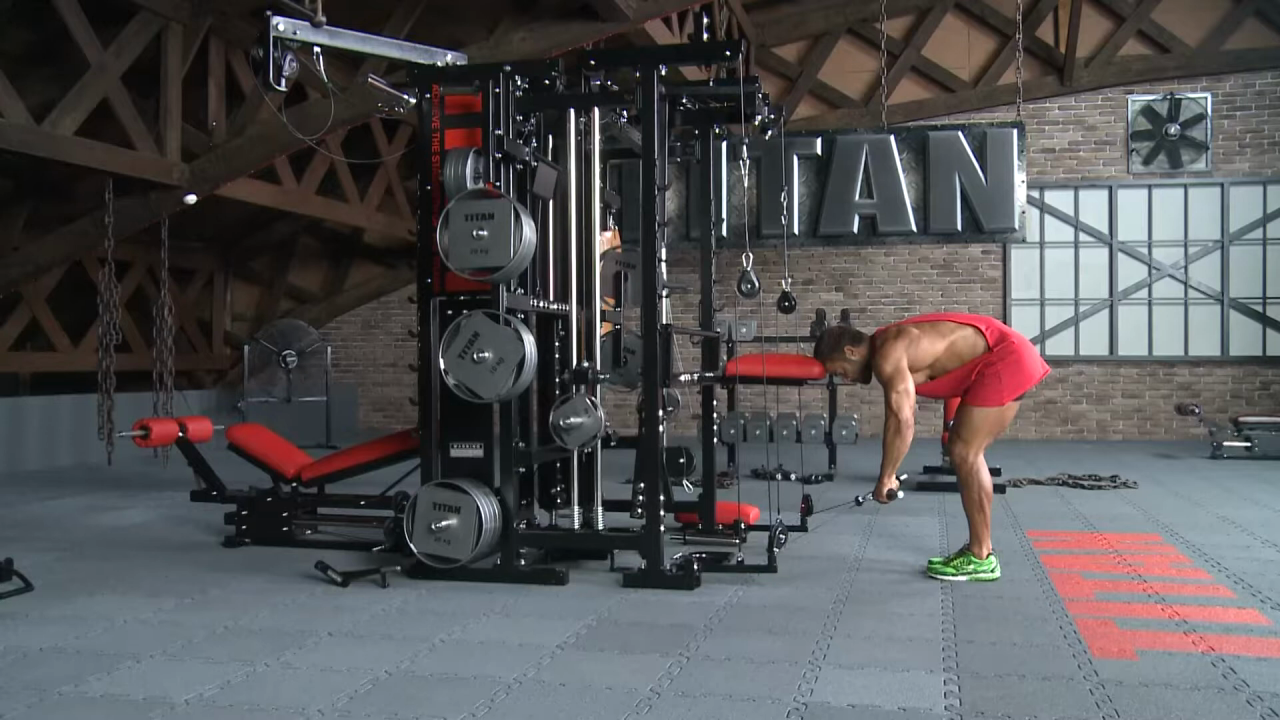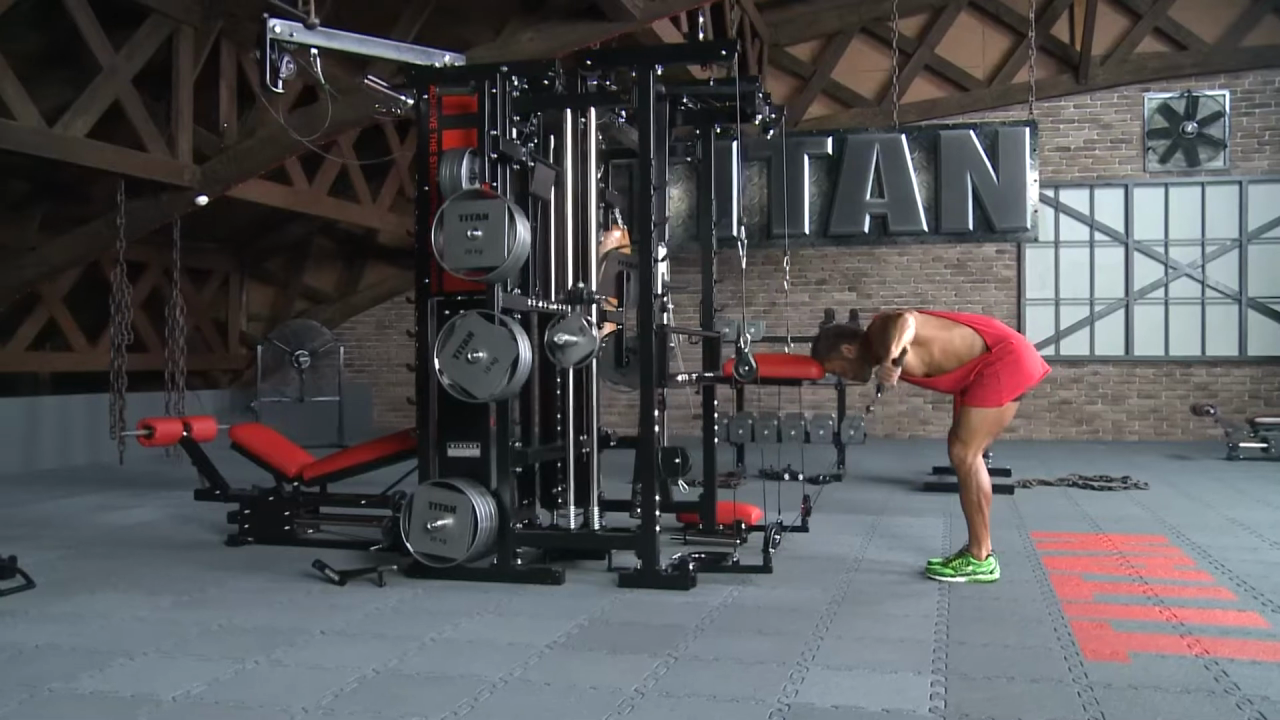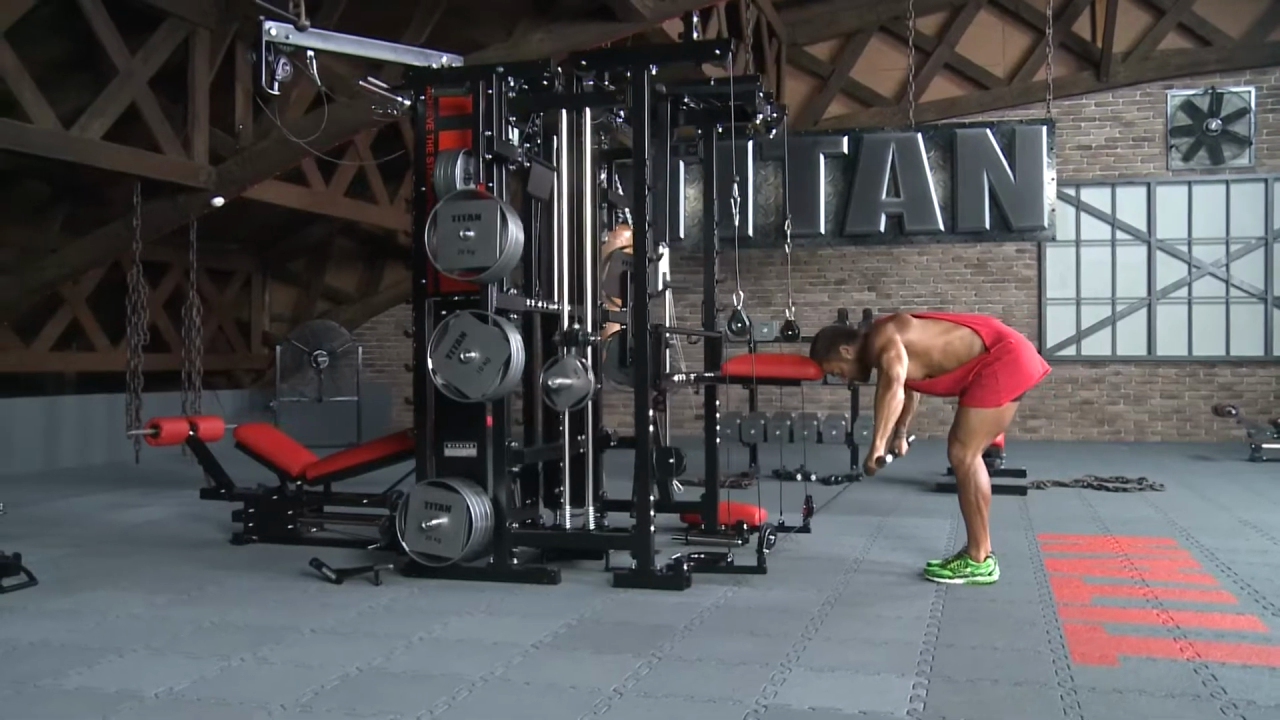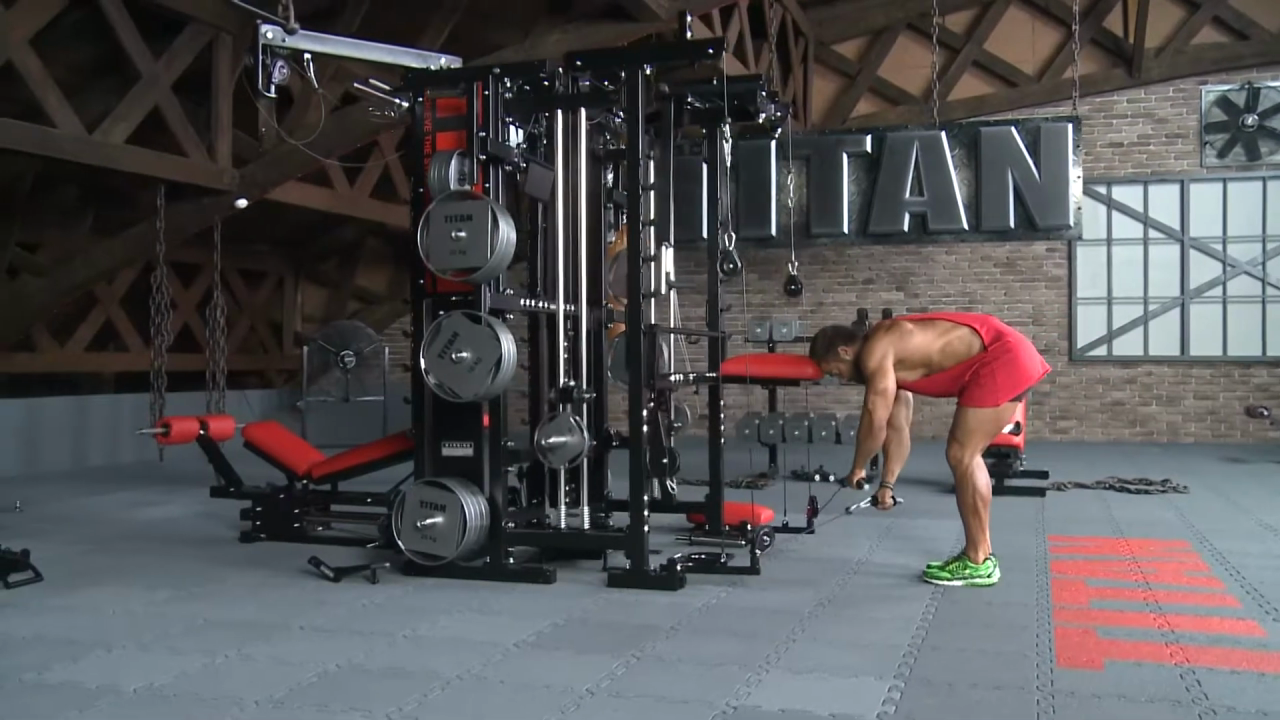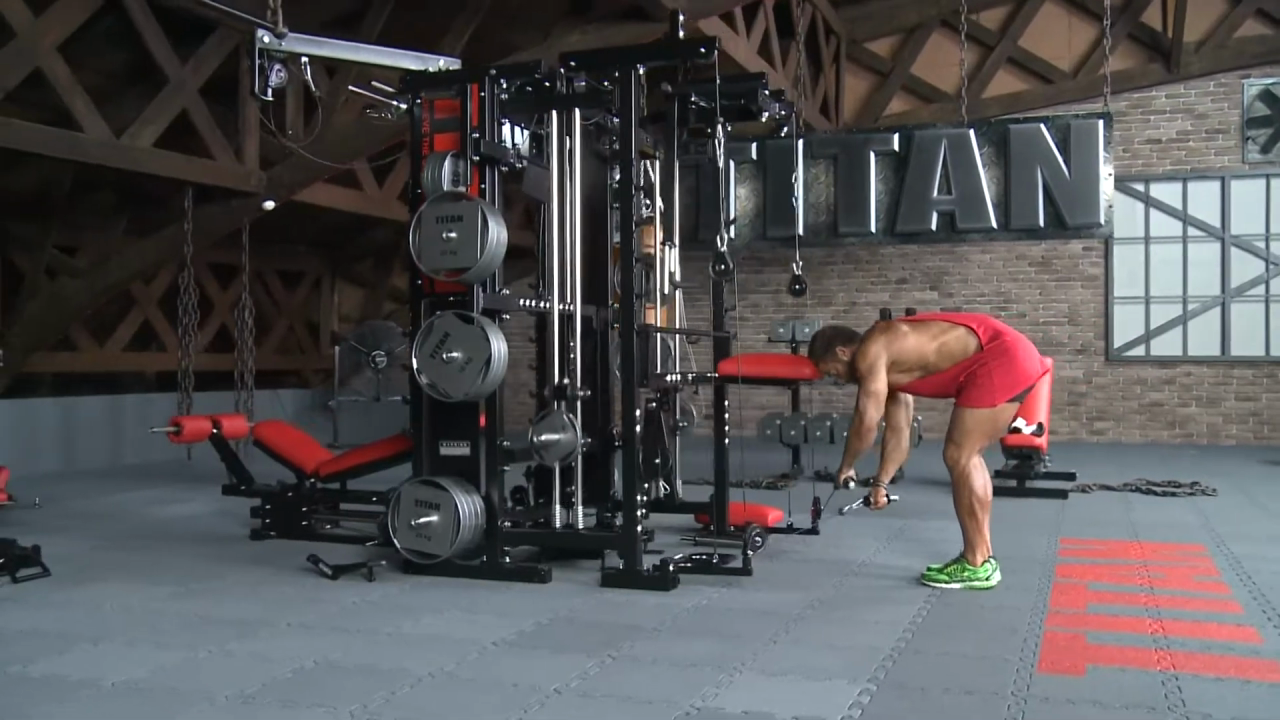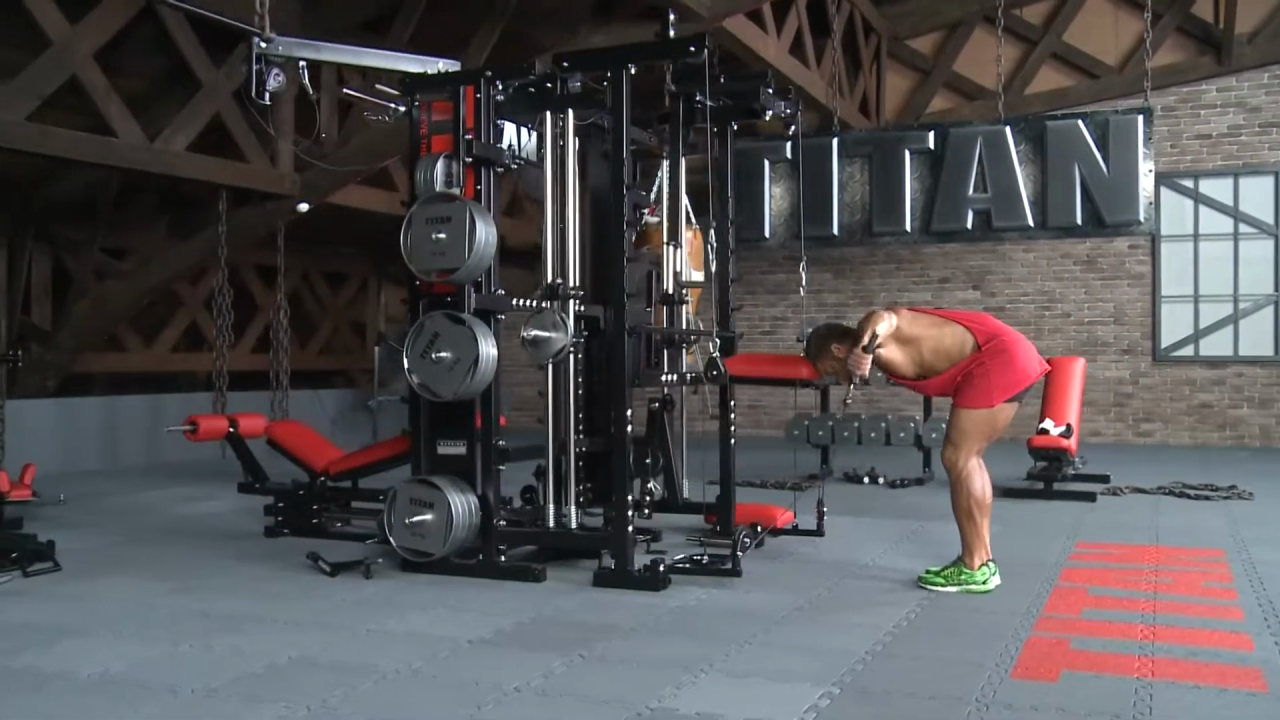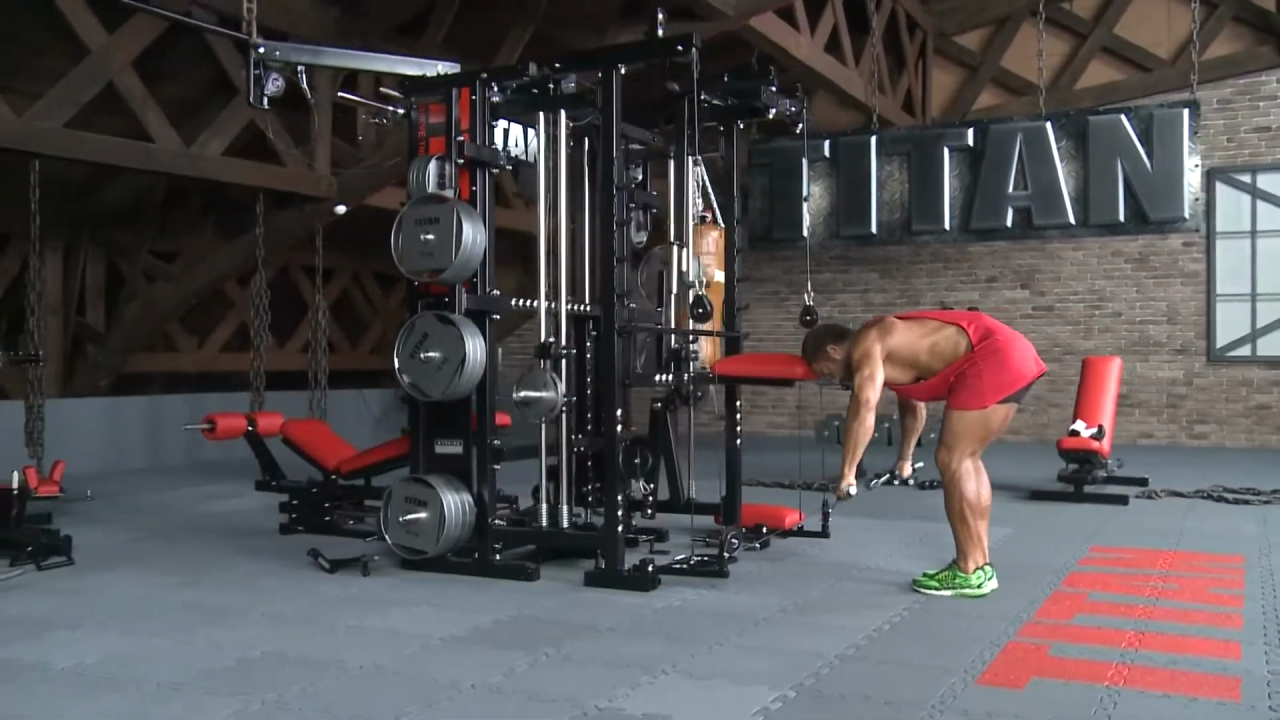
dt=0.7s
person 1, frame 1
left shoulder: (886, 355)
right shoulder: (889, 346)
left elbow: (902, 421)
right elbow: (902, 413)
left wrist: (886, 478)
right wrist: (891, 473)
left hip: (1005, 360)
right hip: (1004, 357)
left knee: (965, 455)
right knee: (965, 453)
left ankle: (981, 559)
right ankle: (980, 550)
person 1, frame 2
left shoulder: (880, 332)
right shoulder: (882, 339)
left elbow: (904, 321)
left wrist: (890, 358)
left hip: (1003, 360)
right hip: (1005, 357)
left knee: (964, 455)
right knee: (965, 453)
left ankle: (980, 560)
right ankle: (979, 550)
person 1, frame 3
left shoulder: (880, 340)
right shoulder: (888, 344)
left elbow: (892, 386)
right elbow: (907, 390)
left wrist: (878, 446)
right wrist: (900, 436)
left hip: (1004, 360)
right hip: (1006, 356)
left knee: (963, 456)
right knee: (966, 454)
left ankle: (979, 562)
right ankle: (980, 552)
person 1, frame 4
left shoulder: (875, 351)
right shoulder: (890, 361)
left elbow: (875, 421)
right elbow: (897, 427)
left wrist: (858, 469)
right wrist: (887, 484)
left hip: (1001, 360)
right hip: (1007, 356)
left knee: (961, 456)
right knee: (967, 455)
left ankle: (978, 563)
right ankle: (980, 554)
person 1, frame 5
left shoulder: (870, 352)
right shoulder: (887, 362)
left elbow: (867, 419)
right elbow: (897, 429)
left wrist: (846, 468)
right wrist: (881, 483)
left hip: (1001, 360)
right hip: (1008, 356)
left knee: (959, 457)
right knee: (967, 457)
left ankle: (977, 566)
right ankle: (982, 558)
person 1, frame 6
left shoulder: (867, 333)
left elbow: (883, 319)
left wrist: (864, 347)
left hip: (997, 359)
right hip: (1008, 353)
left knee: (958, 459)
right knee: (967, 458)
left ankle: (974, 569)
right ankle: (982, 562)
person 1, frame 7
left shoulder: (865, 346)
right shoulder: (886, 349)
left elbow: (864, 407)
right elbow: (913, 407)
left wrist: (847, 473)
right wrist: (904, 459)
left hip: (994, 359)
right hip: (1009, 352)
left knee: (952, 461)
right knee: (966, 459)
left ankle: (969, 573)
right ankle: (980, 566)
